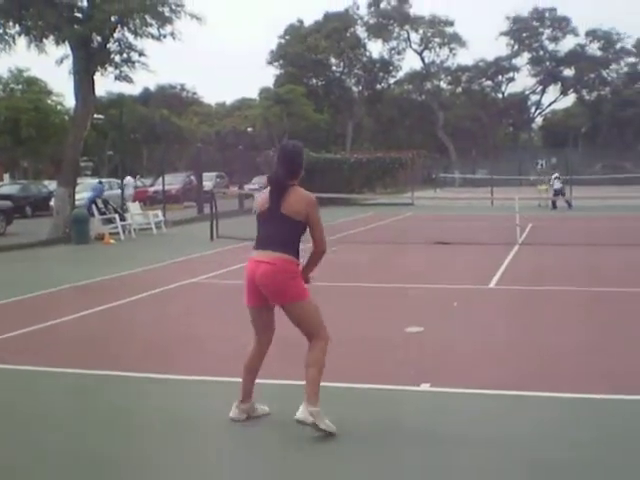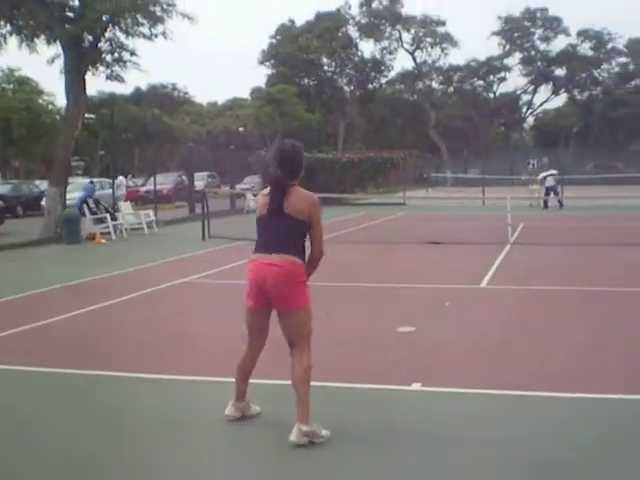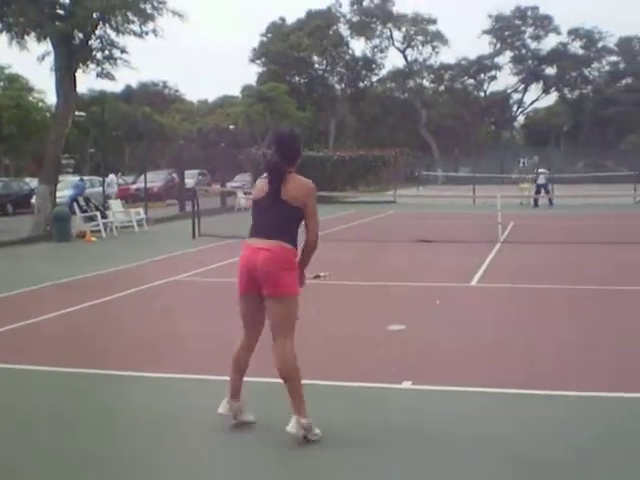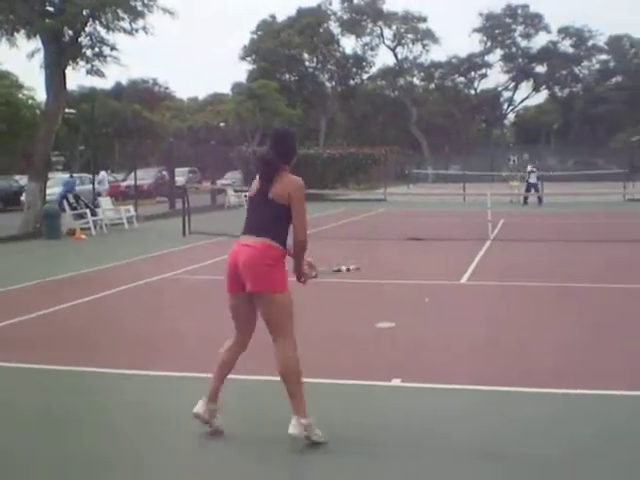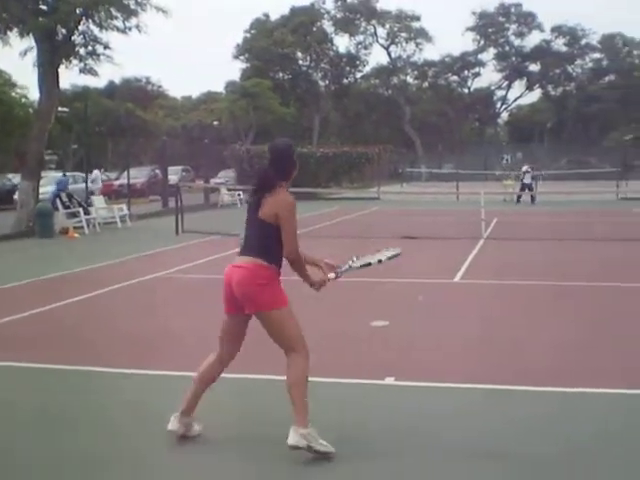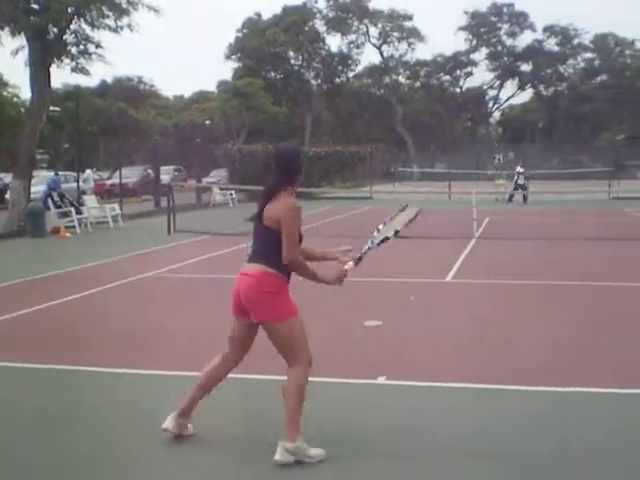
dt=0.1s
person 1, frame 1
left shoulder: (262, 197)
right shoulder: (307, 199)
right elbow: (319, 248)
right wrist: (304, 273)
left hip: (254, 268)
right hip: (282, 272)
left knee: (262, 341)
right knee: (319, 338)
left ankle: (243, 404)
right ankle: (310, 408)
person 1, frame 2
left shoulder: (261, 198)
right shoulder: (309, 199)
right elbow: (318, 251)
right wrist: (303, 277)
left hip: (257, 269)
right hip: (287, 274)
left knee: (254, 343)
right knee: (300, 350)
left ankle: (238, 403)
right ankle: (302, 425)
person 1, frame 3
left shoulder: (260, 183)
right shoulder: (305, 186)
right elbow: (312, 238)
left wrist: (294, 260)
right wrist: (301, 268)
left hip: (250, 255)
right hip: (278, 261)
left knee: (249, 336)
right knee: (283, 341)
left ankle: (233, 403)
right ankle: (299, 417)
person 1, frame 4
left shoulder: (258, 180)
right shoulder: (294, 184)
right elbow: (300, 238)
left wrist: (296, 258)
right wrist: (299, 267)
left hip: (239, 253)
right hip: (263, 261)
left knee: (240, 338)
right knee: (284, 340)
left ankle: (209, 404)
right ankle: (300, 419)
person 1, frame 5
left shoulder: (261, 195)
right shoulder: (285, 200)
right elbow: (291, 252)
left wrist: (315, 261)
right wrist: (308, 277)
left hip: (236, 273)
right hip: (258, 279)
left knee: (224, 352)
right knee: (298, 351)
left ankle: (182, 417)
right ankle: (302, 431)
person 1, frame 6
left shoulder: (269, 201)
right shoulder: (289, 205)
right elbow: (290, 258)
left wrist: (329, 256)
right wrist: (320, 277)
left hip: (246, 281)
right hip: (266, 287)
left knee: (229, 357)
right knee: (300, 361)
left ankle: (179, 418)
right ankle: (290, 444)
